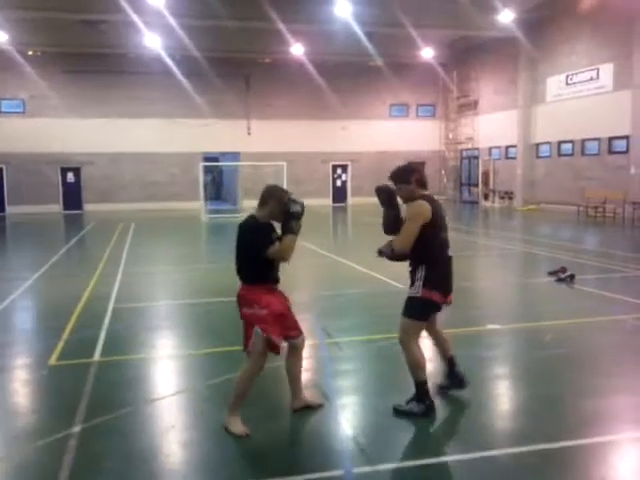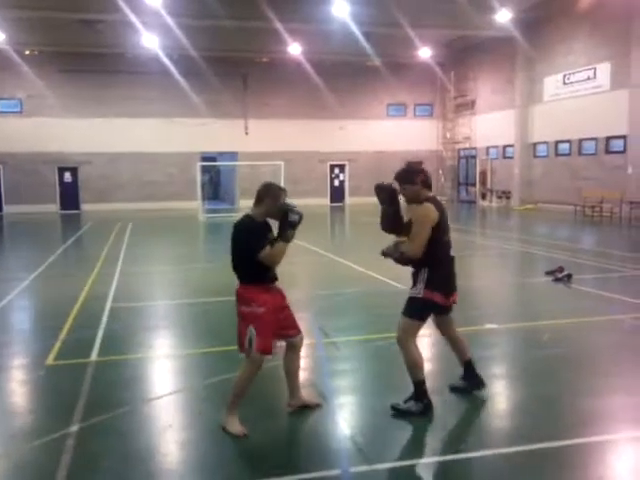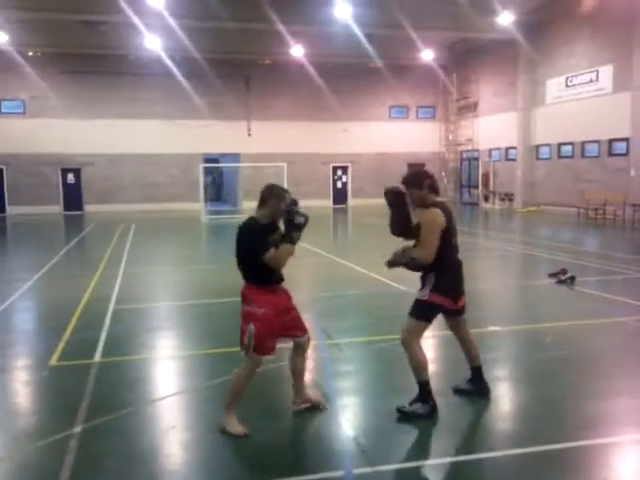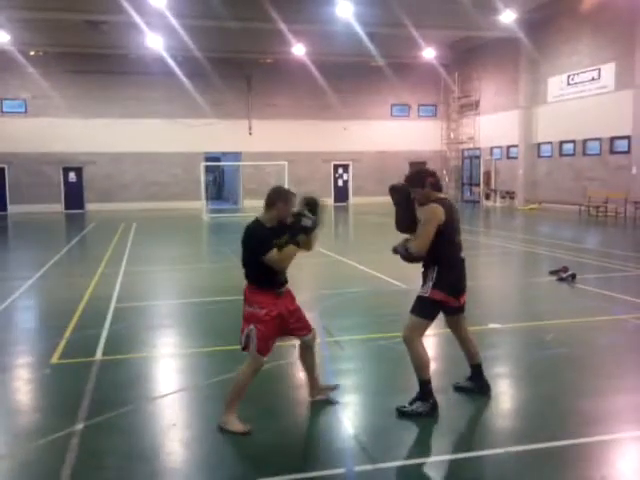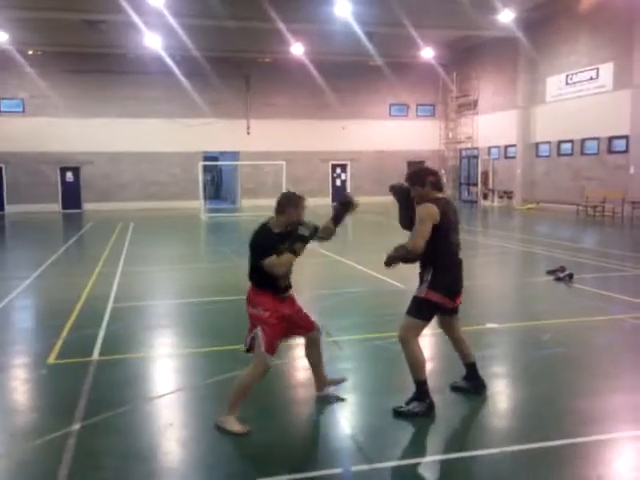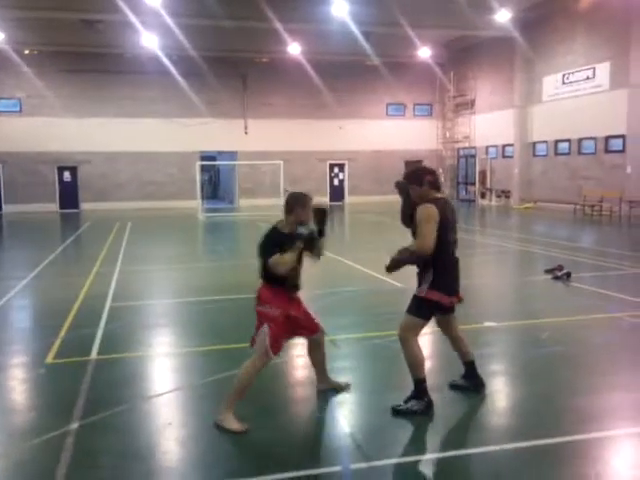
dt=0.1s
person 1, frame 1
left shoulder: (418, 207)
right shoulder: (430, 204)
left elbow: (401, 246)
right elbow: (395, 228)
left wrist: (386, 250)
right wrist: (390, 207)
left hip: (428, 277)
right hip: (439, 273)
left knee: (407, 338)
right knee: (430, 326)
left ankle: (423, 400)
right ankle: (454, 375)
person 1, frame 2
left shoulder: (424, 209)
right shoulder: (430, 206)
left elbow: (413, 251)
right elbow: (398, 229)
left wrist: (392, 251)
right wrist: (389, 203)
left hip: (430, 279)
right hip: (442, 275)
left knee: (404, 336)
right knee: (446, 328)
left ankle: (421, 399)
right ankle: (472, 377)
person 1, frame 3
left shoulder: (432, 214)
right shoulder: (438, 210)
left elbow: (425, 257)
right elbow: (411, 236)
left wrist: (399, 259)
left hip: (438, 282)
right hip: (451, 279)
left knee: (409, 337)
right knee: (461, 331)
left ankle: (426, 401)
right ankle: (478, 382)
person 1, frame 4
left shoulder: (432, 209)
right shoulder: (446, 206)
left elbow: (418, 249)
right elbow: (422, 234)
left wrist: (402, 248)
left hip: (440, 278)
right hip: (455, 275)
left knee: (411, 335)
right knee: (459, 329)
left ankle: (426, 399)
right ankle: (478, 379)
person 1, frame 5
left shoulder: (428, 209)
right shoulder: (447, 205)
left elbow: (415, 247)
right elbow: (423, 237)
left wrist: (395, 255)
right wrist: (405, 209)
left hip: (436, 279)
right hip: (451, 276)
left knee: (407, 335)
right knee: (451, 329)
left ankle: (423, 399)
right ankle: (474, 379)
person 1, frame 6
left shoulder: (428, 209)
right shoulder: (443, 206)
left elbow: (424, 248)
right elbow: (420, 234)
left wrist: (401, 260)
left hip: (435, 279)
right hip: (444, 277)
left knee: (406, 333)
right knee: (448, 328)
left ankle: (421, 397)
right ankle: (472, 377)
person 2, frame 1
left shoulder: (264, 225)
right shoulder: (251, 228)
left elbow: (281, 251)
right elbow: (283, 255)
left wrist: (290, 224)
right wrist: (293, 223)
left hip: (271, 293)
right hip: (256, 298)
left knee: (297, 342)
right knee: (256, 362)
left ankle: (297, 398)
right ankle: (232, 415)
person 2, frame 2
left shoulder: (263, 224)
right shoulder: (245, 228)
left elbow: (275, 252)
right elbow: (272, 259)
left wrist: (286, 228)
right wrist: (287, 229)
left hip: (271, 291)
right hip: (253, 297)
left knee: (295, 341)
right knee: (254, 362)
left ankle: (295, 397)
right ankle: (230, 415)
person 2, frame 3
left shoulder: (271, 225)
right shoulder: (249, 230)
left elbow: (285, 252)
right elbow: (278, 261)
left wrist: (291, 229)
right wrist: (293, 231)
left hip: (277, 292)
right hip: (258, 298)
left knee: (302, 340)
right knee: (253, 361)
left ankle: (301, 395)
right ankle: (229, 415)
person 2, frame 4
left shoulder: (283, 226)
right shoulder: (254, 232)
left elbow: (307, 246)
right elbow: (281, 262)
left wrist: (308, 229)
right wrist: (297, 234)
left hip: (281, 294)
right hip: (259, 300)
left knee: (308, 337)
right knee: (255, 361)
left ankle: (315, 387)
right ankle: (228, 414)
person 2, frame 5
left shoulder: (291, 230)
right shoulder: (261, 237)
left elbow: (324, 235)
right elbow: (278, 269)
left wrist: (338, 215)
right wrist: (298, 243)
left hip: (284, 298)
right hip: (263, 302)
left knee: (313, 334)
right knee: (262, 363)
left ankle: (321, 381)
right ankle: (228, 415)
person 2, frame 6
left shoulder: (298, 232)
right shoulder: (271, 237)
left elbow: (316, 254)
right elbow: (280, 268)
left wrist: (320, 226)
right wrist: (298, 242)
left hip: (289, 298)
right hip: (272, 300)
left knee: (317, 335)
right knee: (260, 360)
left ankle: (325, 381)
right ankle: (225, 413)
